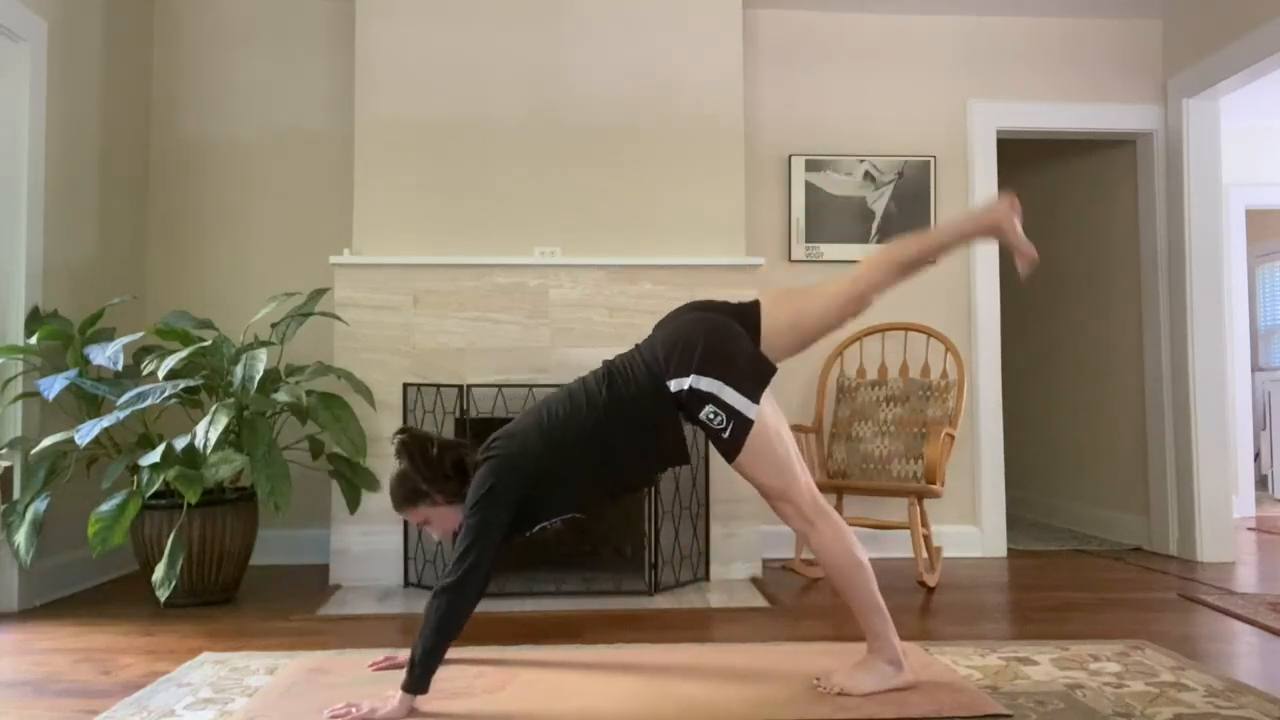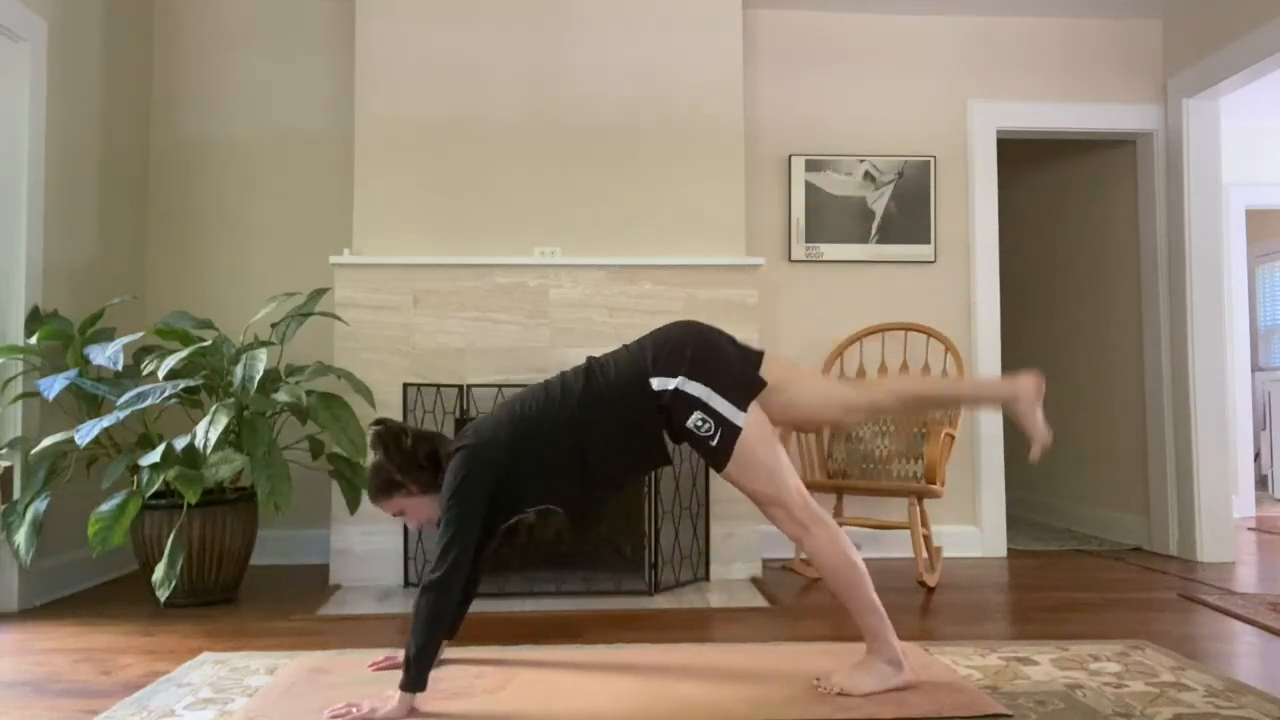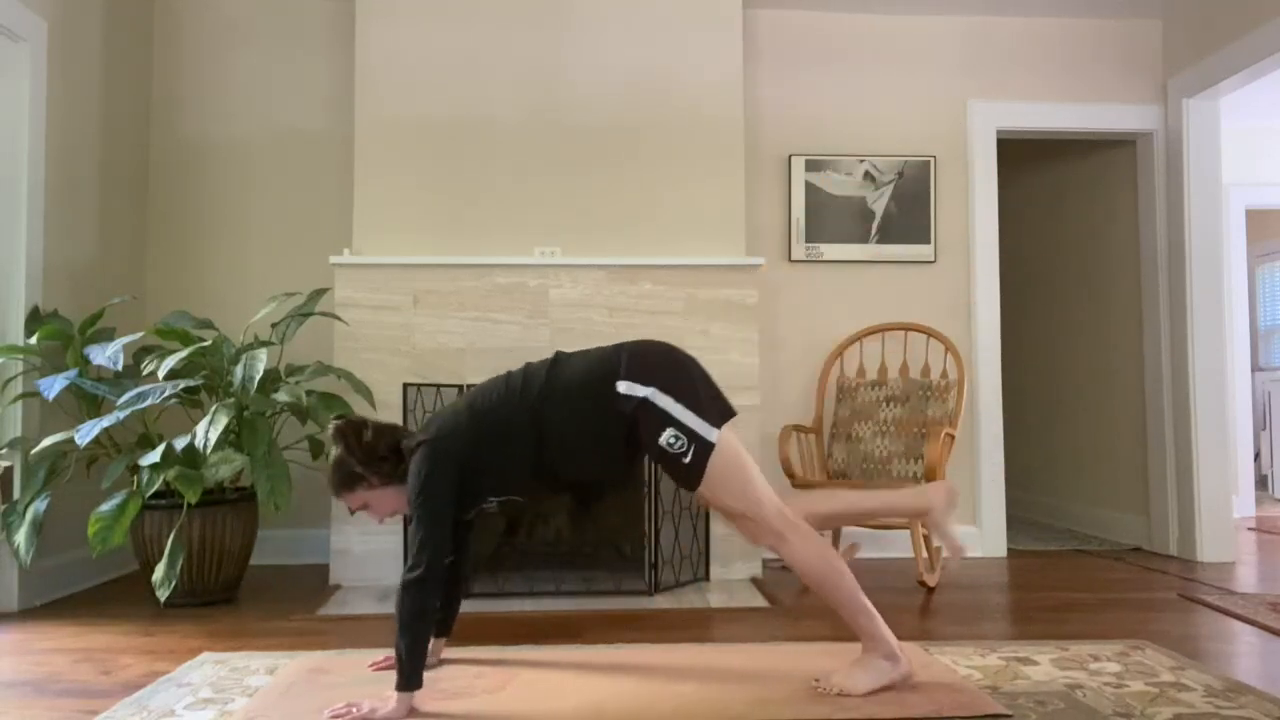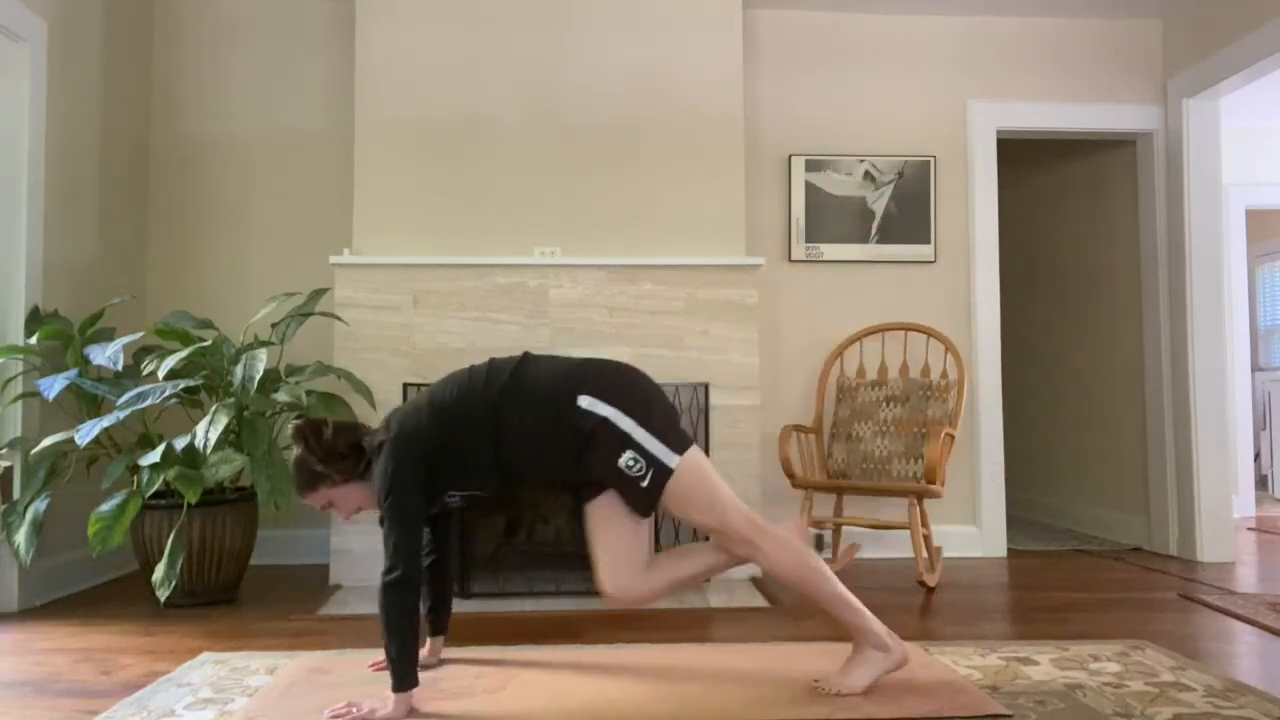
dt=0.2s
person 1, frame 1
left shoulder: (496, 480)
right shoulder: (502, 475)
left elbow: (460, 584)
right elbow: (464, 579)
right wrist: (426, 638)
left hip: (696, 373)
right hip: (694, 346)
left knee: (805, 512)
right knee: (859, 286)
left ankle: (888, 657)
right ankle: (988, 218)
person 1, frame 2
left shoulder: (468, 467)
right shoulder: (478, 462)
left elbow: (444, 575)
right elbow: (468, 562)
right wrist: (432, 643)
left hip: (677, 371)
right hip: (677, 372)
left knee: (795, 512)
right knee: (861, 402)
left ankle: (889, 657)
right ankle: (1009, 393)
person 1, frame 3
left shoulder: (431, 457)
right shoulder: (450, 455)
left elbow: (424, 573)
right elbow: (454, 548)
right wrist: (435, 640)
left hip: (642, 390)
right hip: (639, 397)
left knee: (770, 522)
right knee: (776, 515)
left ankle: (883, 652)
right ankle: (921, 501)
person 1, frame 4
left shoulder: (394, 453)
right shoulder: (413, 450)
left elbow: (401, 572)
right elbow: (434, 538)
right wrist: (435, 638)
left hip: (599, 407)
right hip: (588, 425)
left knee: (737, 528)
right knee: (625, 585)
left ankle: (877, 642)
right ankle: (755, 546)
